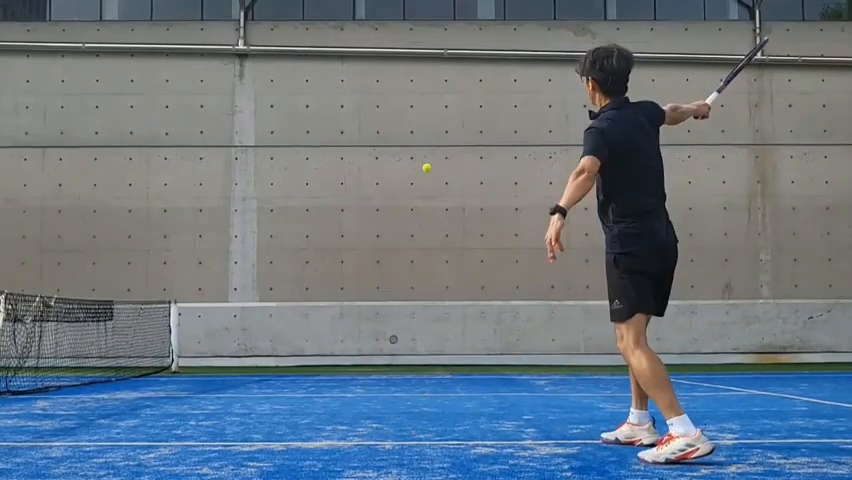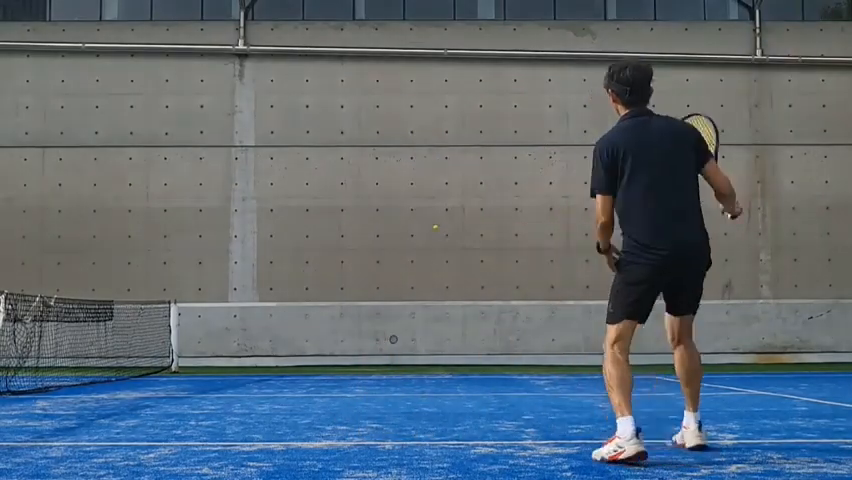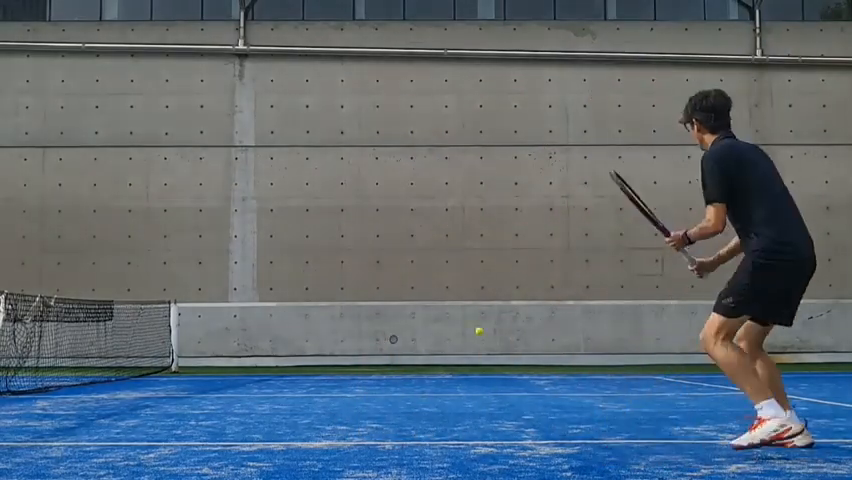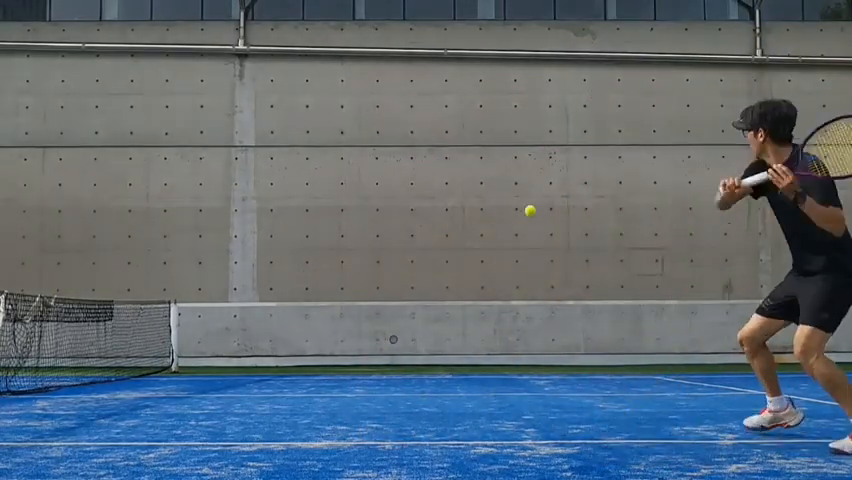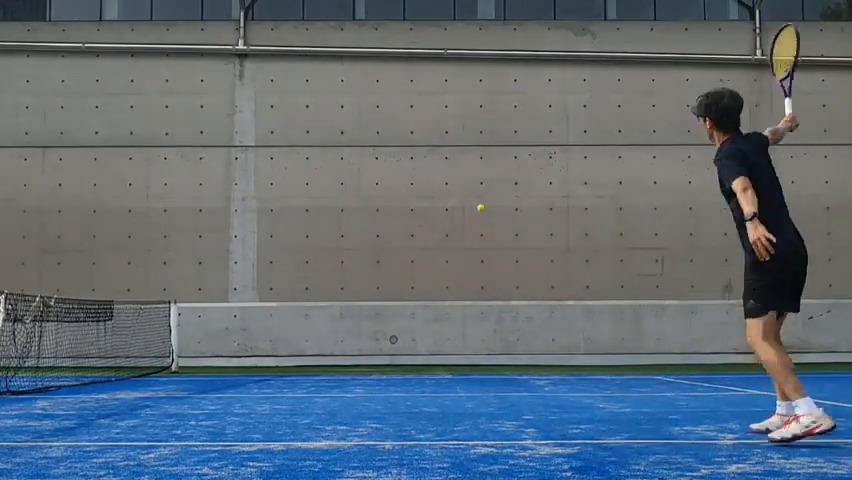
dt=0.5s
person 1, frame 1
left shoulder: (600, 132)
right shoulder: (646, 112)
left elbow: (585, 172)
right elbow: (672, 113)
left wrist: (558, 214)
right wrist: (694, 109)
left hip: (634, 249)
right hip: (660, 244)
left knee: (632, 344)
right knee: (634, 336)
left ankle: (685, 434)
right ankle: (639, 423)
person 1, frame 2
left shoulder: (609, 144)
right shoulder: (684, 131)
left elbow: (604, 217)
right elbow: (724, 189)
left wrist: (605, 249)
right wrist: (733, 208)
left hip: (642, 256)
right hip: (692, 251)
left knee: (615, 346)
right knee: (682, 339)
left ankle: (626, 436)
right ankle: (692, 426)
person 1, frame 3
left shoulder: (715, 158)
right shoulder: (753, 153)
left elbow: (715, 223)
left wrist: (685, 237)
right wrist: (715, 260)
left hip: (772, 258)
right hip: (799, 258)
left knee: (715, 338)
right knee: (748, 344)
left ankle: (772, 416)
right ankle: (789, 425)
person 1, frame 4
left shoulder: (812, 169)
right shoulder: (759, 169)
right elbow: (725, 202)
left wrist: (798, 195)
right wrist: (728, 189)
right hip: (801, 273)
left knee: (807, 351)
right knee: (749, 339)
right ankle: (780, 408)
person 1, frame 5
left shoulder: (729, 156)
right shoulder: (752, 143)
left elbow: (745, 191)
right elbow: (773, 135)
left wrist: (751, 221)
right wrist: (785, 124)
left hip: (767, 256)
right hip: (791, 252)
left knee: (759, 337)
right knee: (767, 333)
left ankle: (808, 412)
right ankle: (786, 413)
